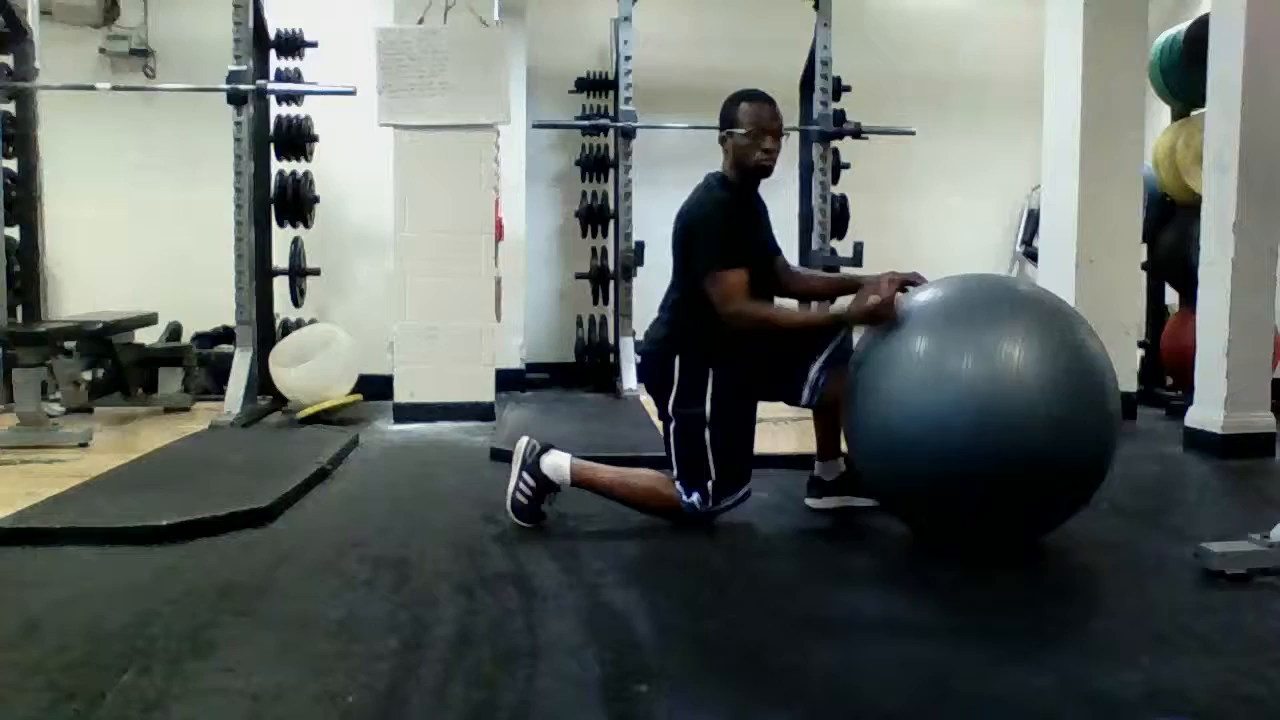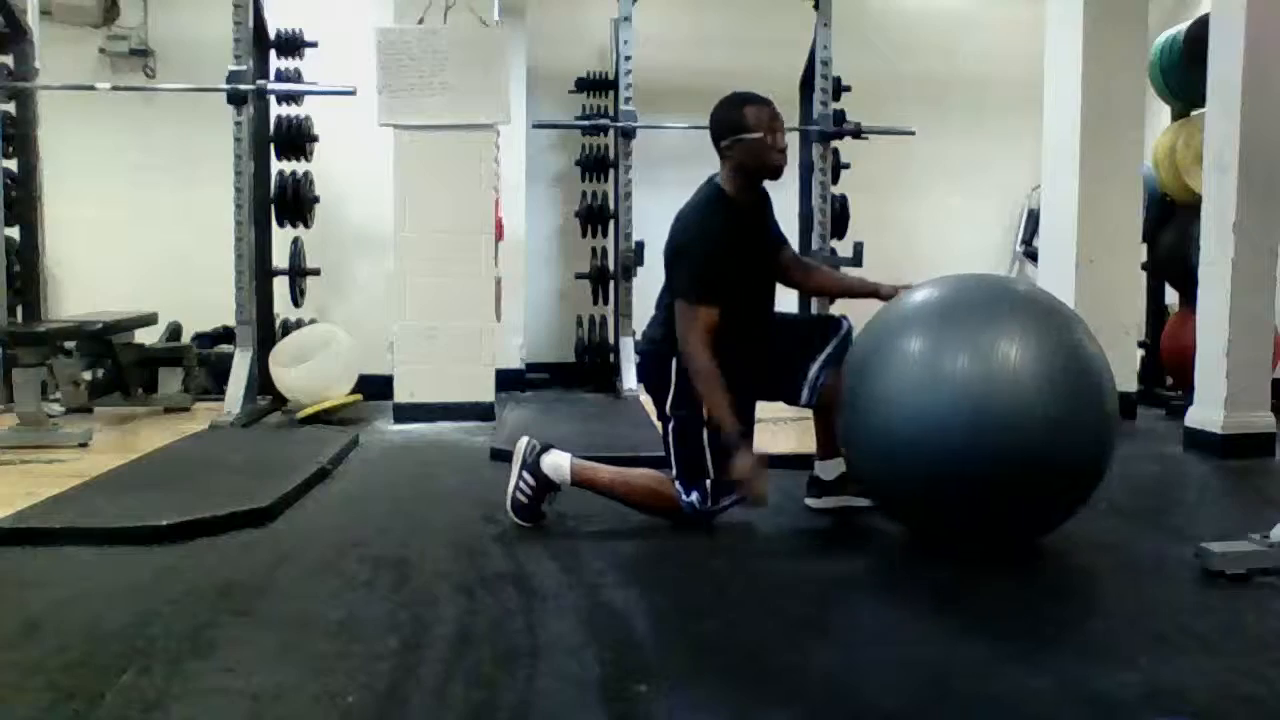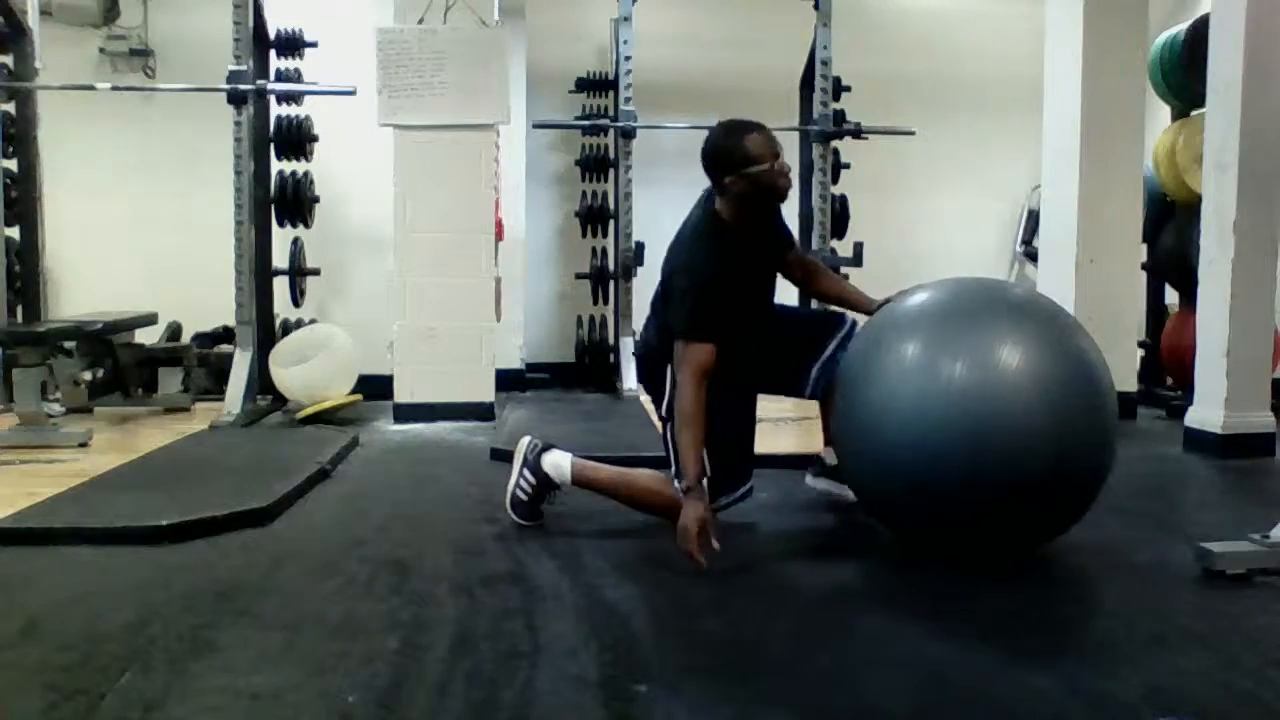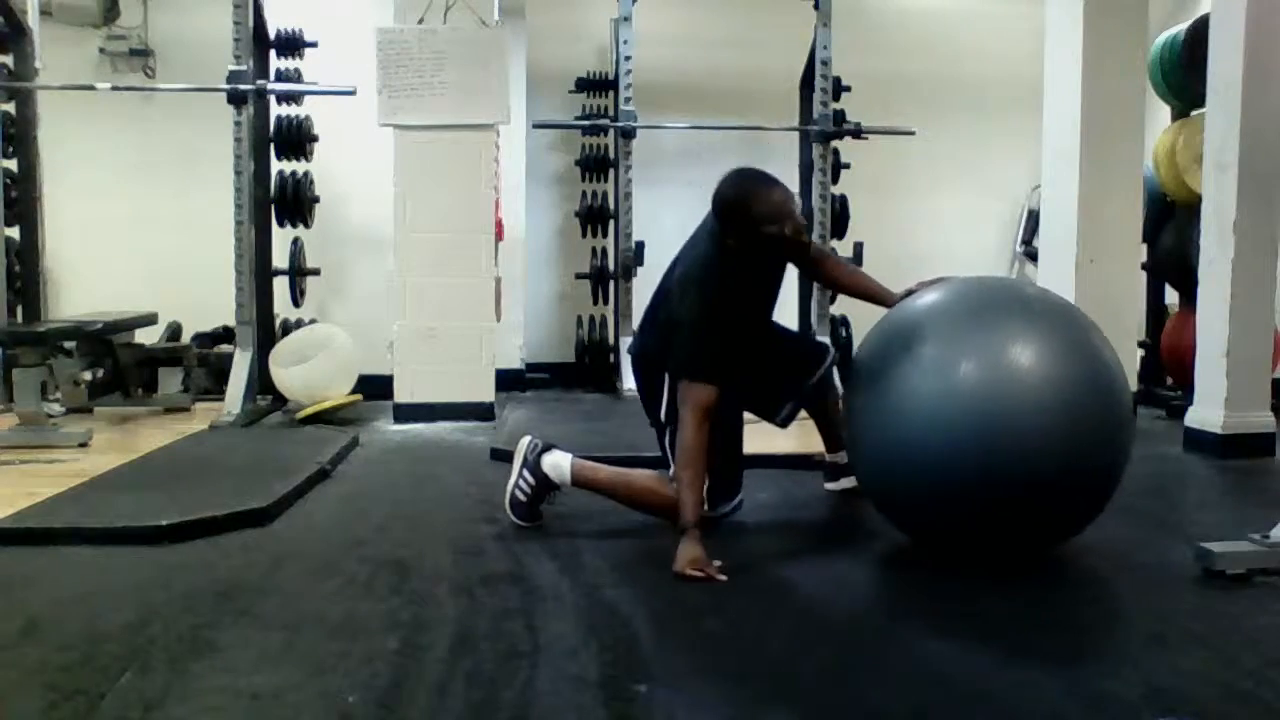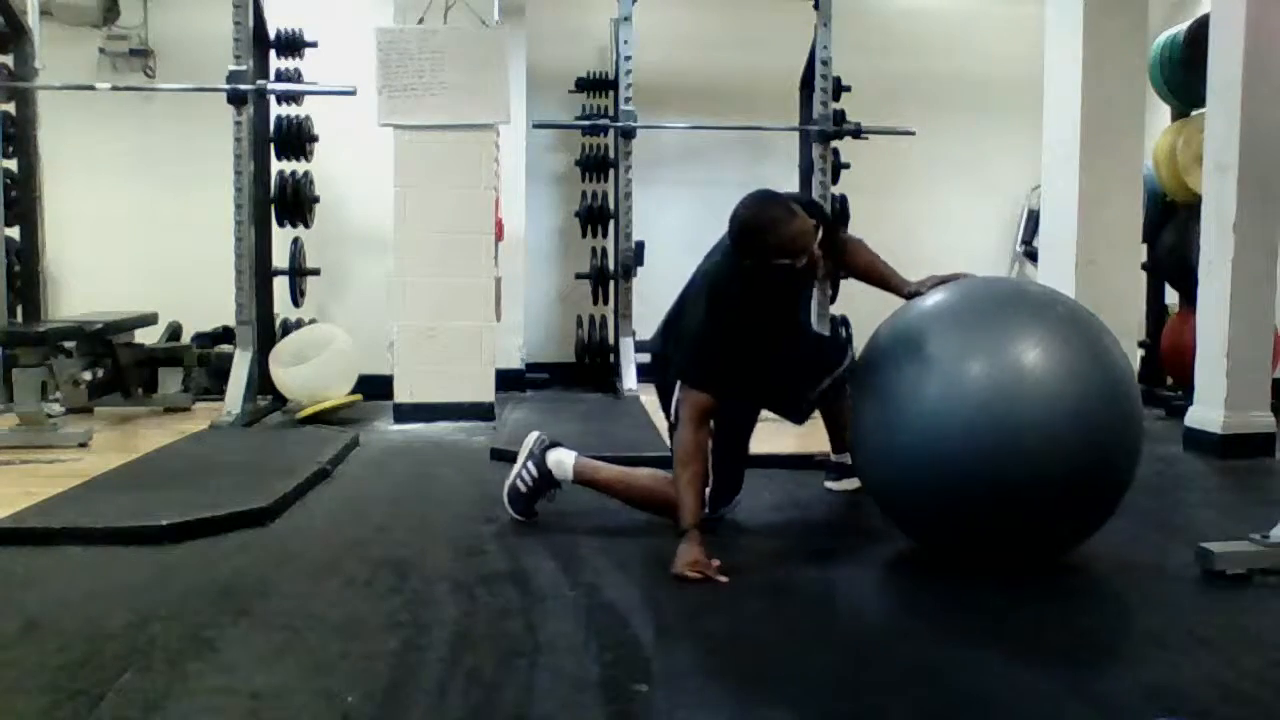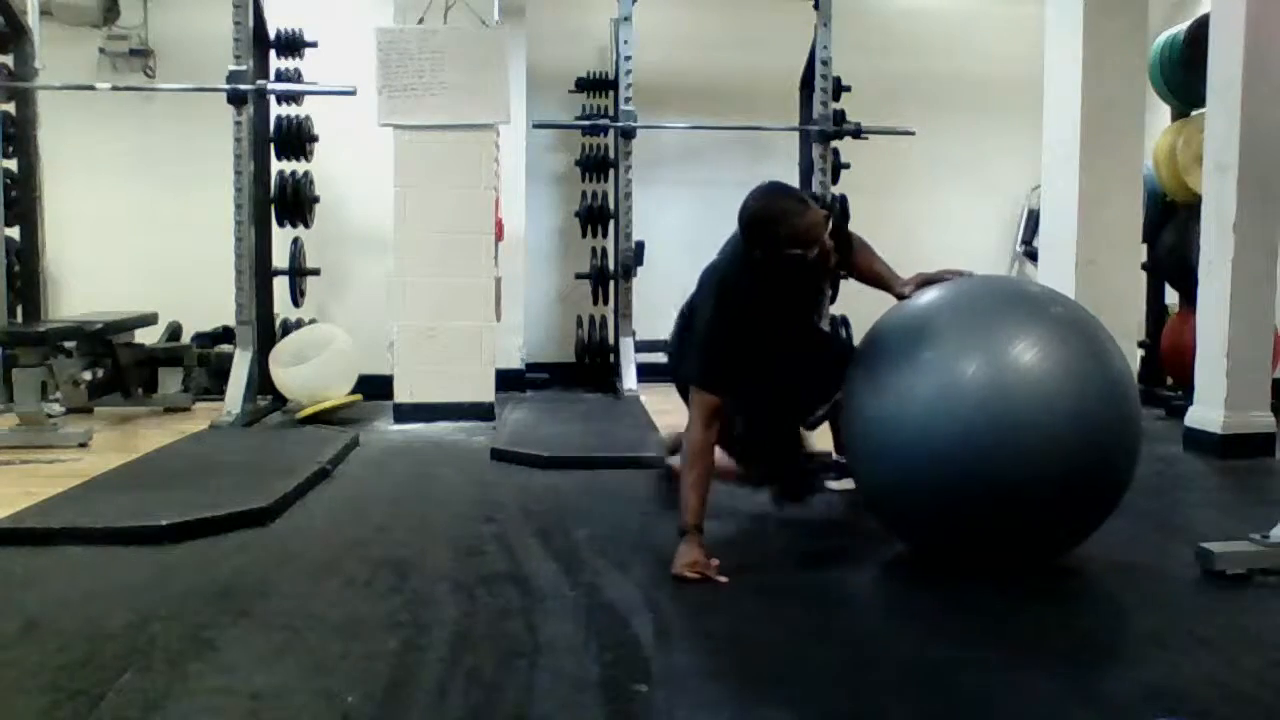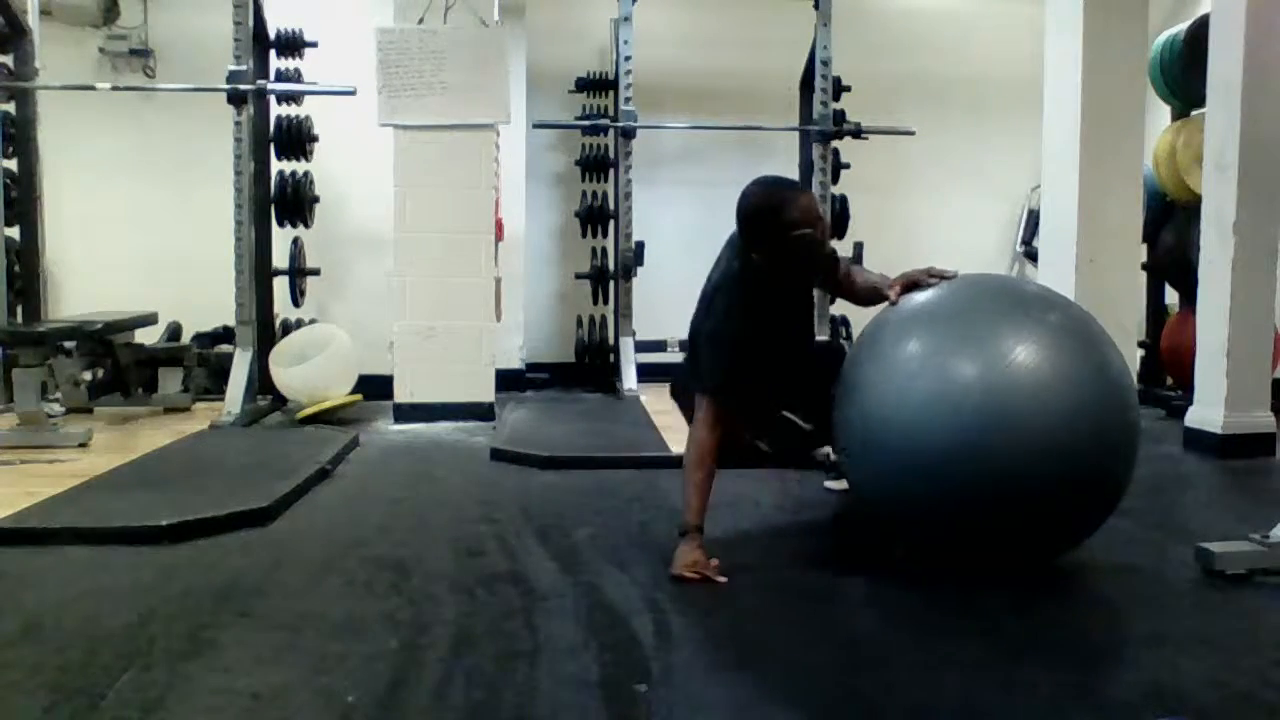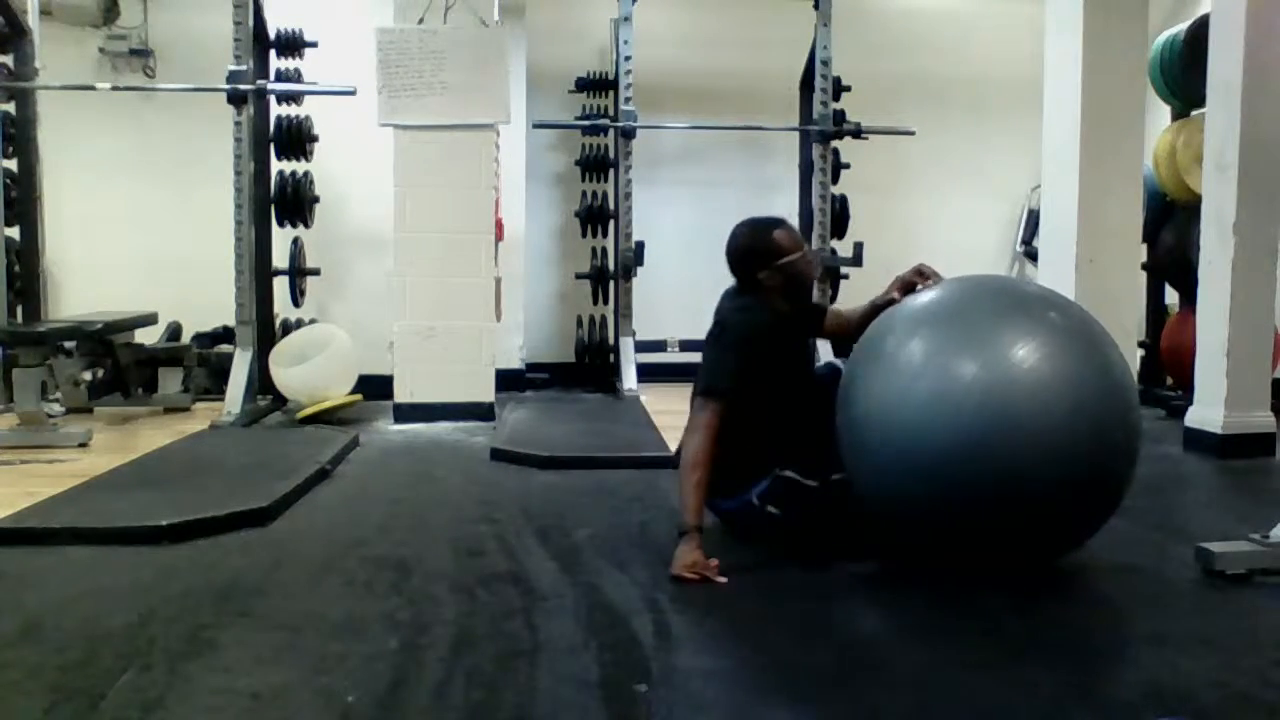
dt=0.3s
person 1, frame 1
left shoulder: (748, 199)
right shoulder: (712, 210)
left elbow: (782, 278)
right elbow: (736, 309)
left wrist: (862, 283)
right wrist: (844, 314)
left hip: (731, 345)
right hip: (691, 360)
right knee: (704, 501)
left ankle: (829, 477)
right ankle: (552, 465)
person 1, frame 2
left shoulder: (752, 198)
right shoulder: (704, 229)
left elbow: (792, 269)
right elbow: (693, 346)
left wrist: (875, 289)
right wrist: (736, 446)
right hip: (684, 363)
left knee: (838, 342)
right knee: (702, 500)
left ankle: (828, 479)
right ankle: (552, 466)
person 1, frame 3
left shoulder: (756, 206)
right shoulder: (700, 260)
left elbow: (800, 268)
right elbow: (692, 377)
left wrist: (874, 306)
right wrist: (693, 495)
right hip: (680, 355)
left knee: (839, 337)
right knee: (716, 492)
left ankle: (833, 468)
right ankle: (551, 465)
person 1, frame 4
left shoulder: (767, 224)
right shoulder: (705, 292)
left elbow: (816, 258)
right elbow: (694, 415)
left wrist: (895, 300)
right wrist: (690, 534)
right hip: (672, 366)
left knee: (815, 360)
right knee: (715, 499)
left ankle: (841, 463)
right ankle: (551, 465)
person 1, frame 5
left shoulder: (801, 222)
right shoulder: (717, 301)
left elbow: (842, 246)
right elbow: (694, 421)
left wrist: (904, 286)
right wrist: (690, 537)
right hip: (696, 368)
right knee: (711, 501)
left ankle: (845, 465)
right ankle: (555, 461)
person 1, frame 6
left shoulder: (812, 227)
right shoulder: (726, 297)
left elbow: (847, 245)
right elbow: (707, 417)
left wrist: (897, 284)
right wrist: (690, 537)
right hip: (726, 372)
right knee: (791, 482)
right ankle: (687, 456)
person 1, frame 7
left shoulder: (779, 253)
right shoulder: (737, 308)
left elbow: (847, 279)
right elbow: (707, 422)
left wrist: (887, 287)
right wrist: (691, 536)
right hip: (745, 422)
person 1, frame 8
left shoulder: (779, 303)
right shoulder: (743, 328)
left elbow: (845, 326)
right elbow: (703, 428)
left wrist: (886, 300)
right wrist: (690, 537)
right hip: (747, 490)
